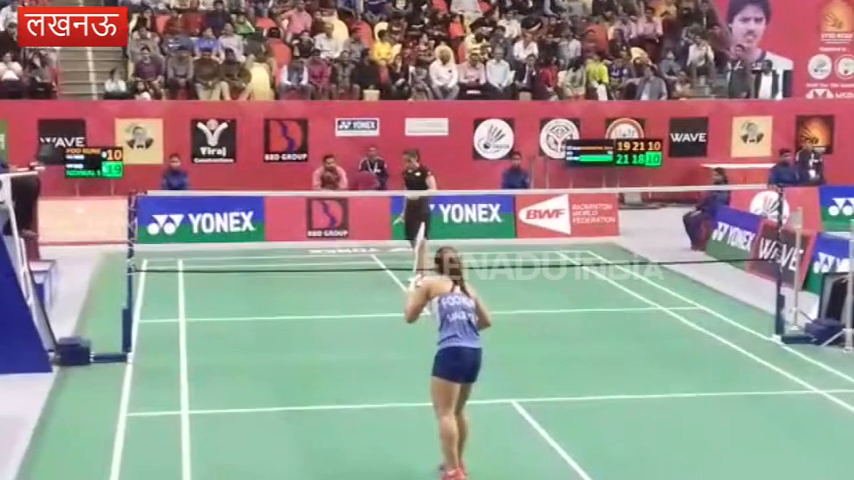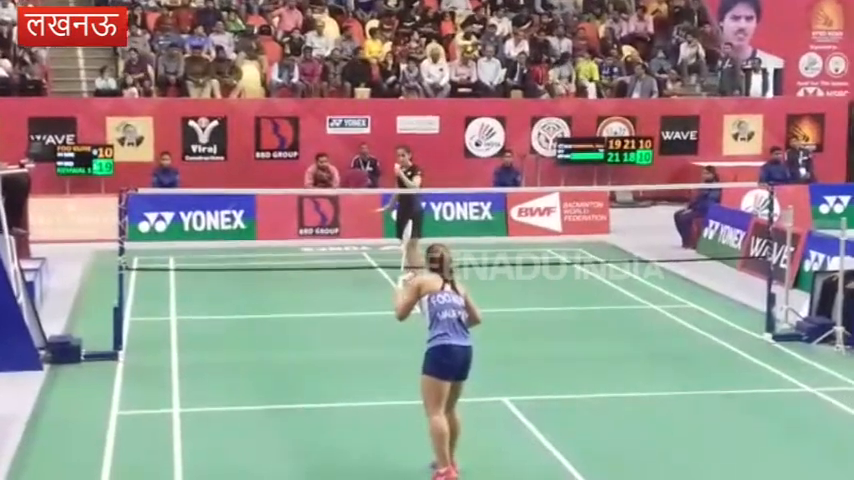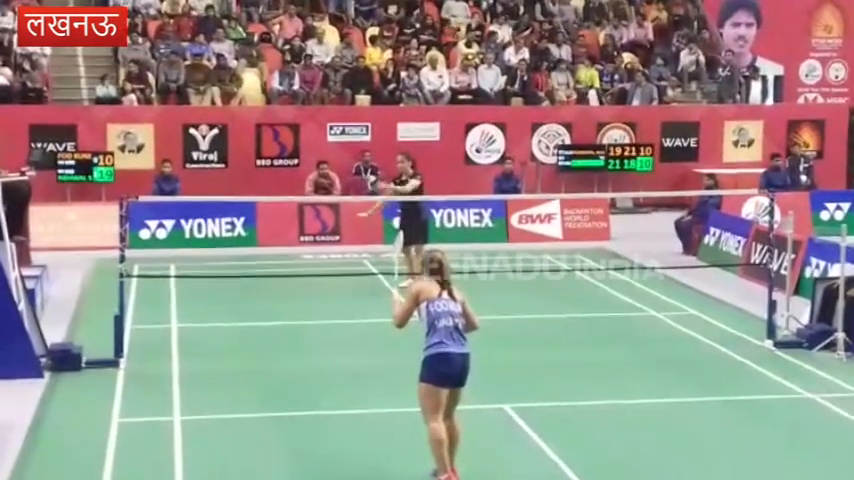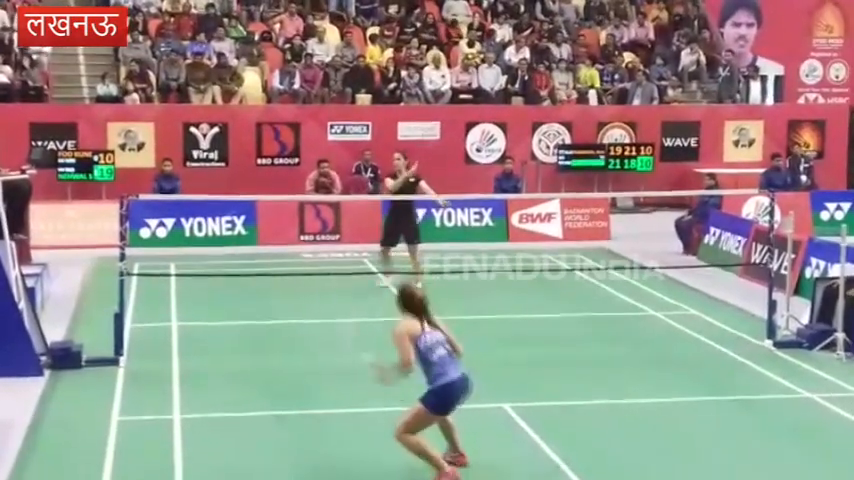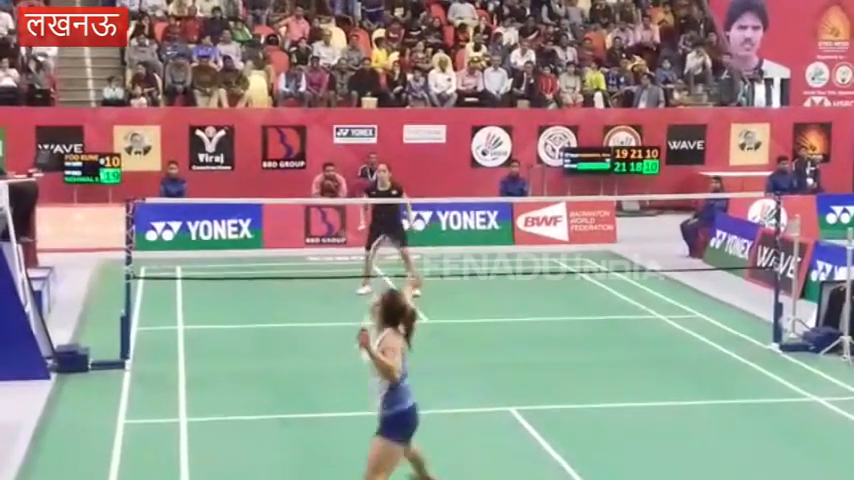
dt=0.5s
person 1, frame 1
left shoulder: (430, 282)
right shoulder: (467, 288)
left elbow: (410, 316)
right elbow: (486, 321)
left wrist: (411, 293)
left hip: (451, 352)
right hip: (474, 353)
left knee: (445, 414)
right knee: (458, 411)
person 1, frame 2
left shoulder: (420, 280)
right shoulder: (456, 285)
left elbow: (401, 313)
right elbow: (476, 318)
left wrist: (400, 290)
left hip: (441, 350)
right hip: (465, 350)
left knee: (435, 412)
right knee: (449, 409)
right ankle: (449, 461)
person 1, frame 3
left shoulder: (420, 286)
right shoulder: (455, 292)
left elbow: (399, 322)
right elbow: (474, 324)
left wrist: (396, 301)
left hip: (439, 358)
right hip: (462, 358)
left knee: (433, 420)
right knee: (448, 416)
person 1, frame 4
left shoulder: (403, 327)
right shoulder: (433, 321)
left elbow: (407, 364)
right elbow: (458, 351)
left wrist: (387, 372)
left hip: (444, 389)
right hip: (462, 382)
left knee: (404, 432)
right knee: (435, 411)
right ankle: (457, 454)
person 1, frame 5
left shoulder: (390, 340)
right shoulder: (390, 333)
left elbow: (392, 374)
left wrist: (369, 349)
left hip: (397, 416)
right hip: (404, 411)
right knee: (404, 448)
person 2, frame 1
left shoulder: (425, 171)
right shoulder: (405, 173)
left elbow: (434, 189)
left wrist: (418, 194)
right wrist: (404, 210)
left hip: (422, 210)
right hip: (410, 211)
left knee: (421, 243)
right knee: (413, 243)
left ankle: (424, 273)
right ankle: (419, 273)
person 2, frame 2
left shoulder: (415, 170)
right shoulder: (398, 169)
left elbow: (414, 187)
left wrist: (401, 174)
right wrist: (389, 205)
left hip: (414, 210)
right hip: (402, 209)
left knee: (413, 242)
right knee: (405, 243)
right ankle: (411, 270)
person 2, frame 3
left shoulder: (417, 176)
right shoulder: (397, 179)
left elbow: (406, 189)
right elbow: (386, 196)
left wrist: (386, 187)
right wrist: (371, 210)
left hip: (419, 217)
right hip: (405, 217)
left knee: (418, 250)
right knee: (405, 248)
right ankle: (411, 277)
person 2, frame 4
left shoulder: (415, 178)
right shoulder: (390, 177)
left elbow: (427, 190)
right elbow: (391, 188)
left wrist: (439, 200)
right wrist: (405, 176)
left hip: (409, 217)
right hip: (393, 217)
left knee: (413, 251)
right knee: (384, 249)
left ankle: (418, 281)
right ankle: (387, 275)
person 2, frame 5
left shoulder: (397, 188)
right shoulder: (370, 189)
left elbow: (407, 205)
right elbow: (364, 207)
left wrist: (410, 220)
right wrist: (362, 222)
left hip: (394, 225)
right hip: (377, 225)
left knee: (404, 253)
right knee: (368, 254)
left ankle: (415, 284)
right ankle: (366, 285)
